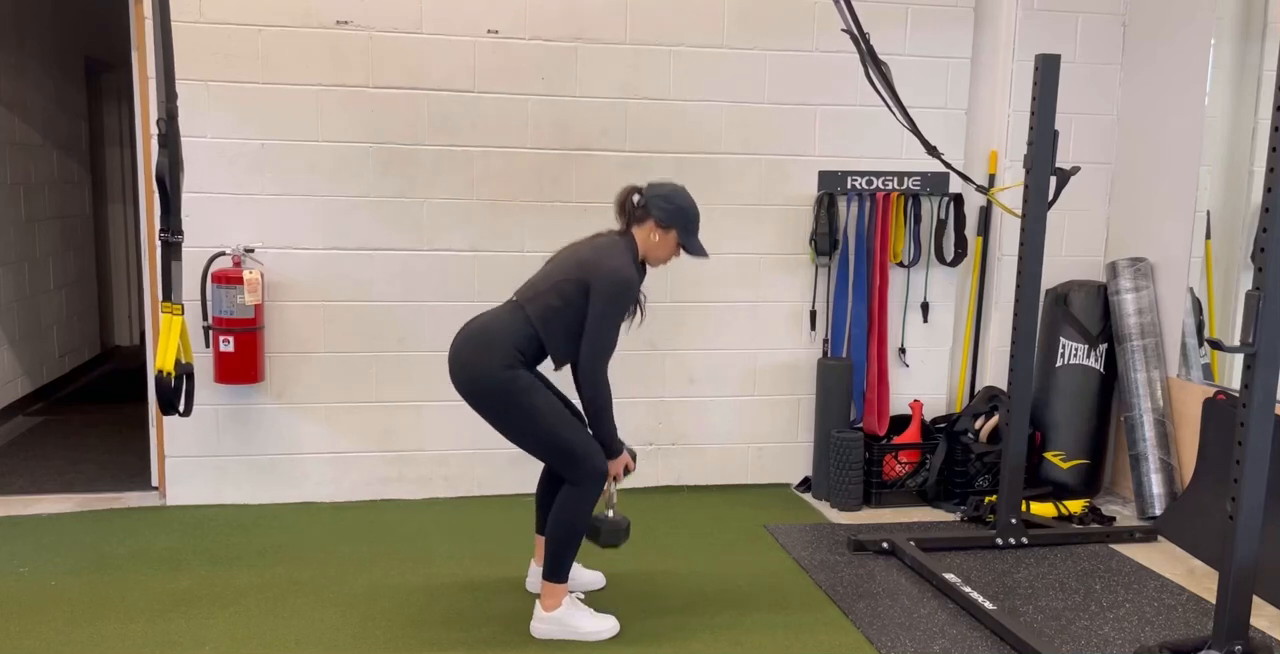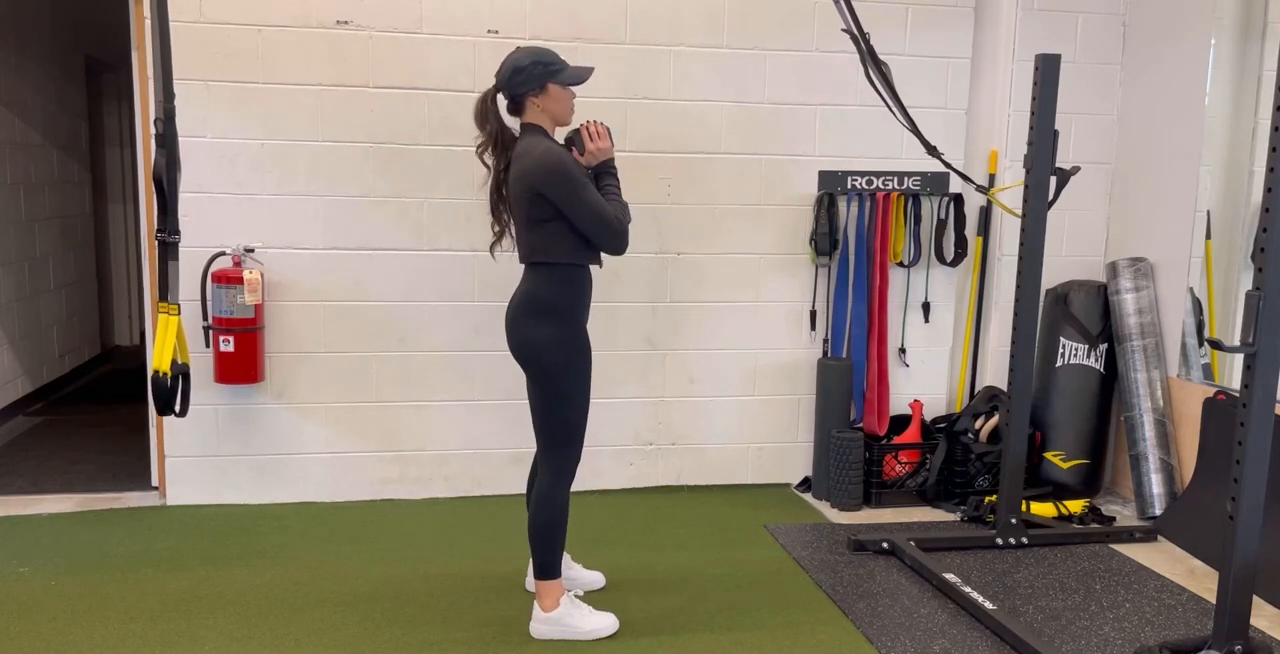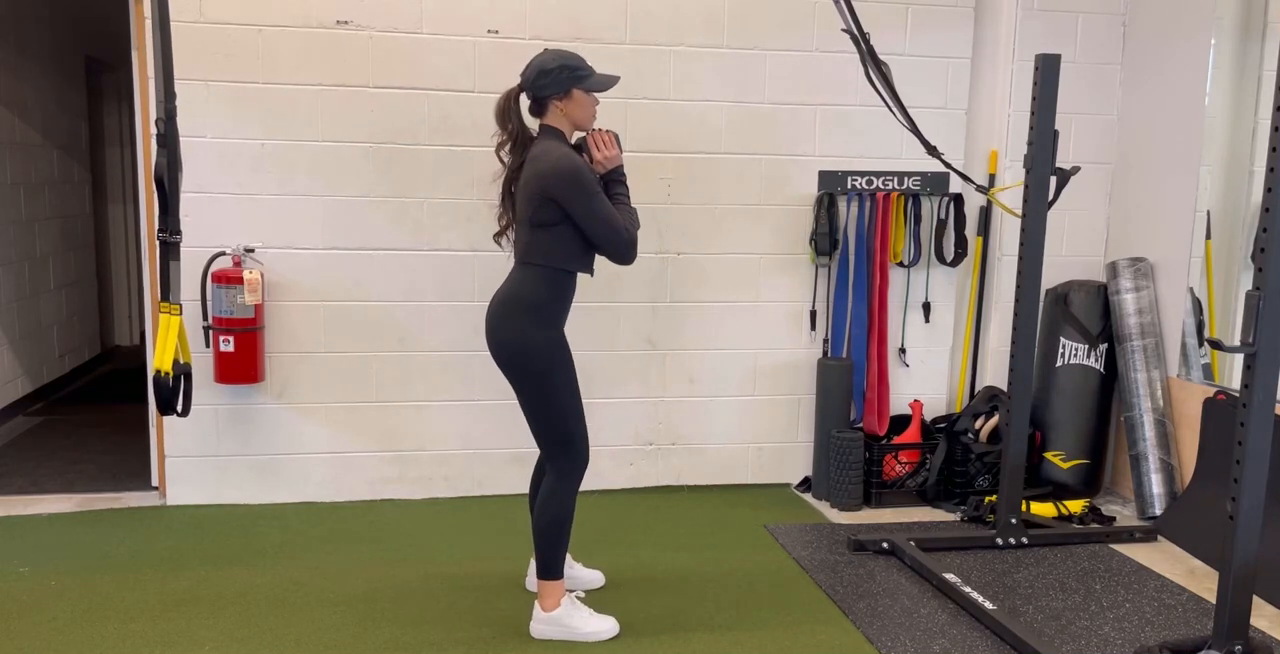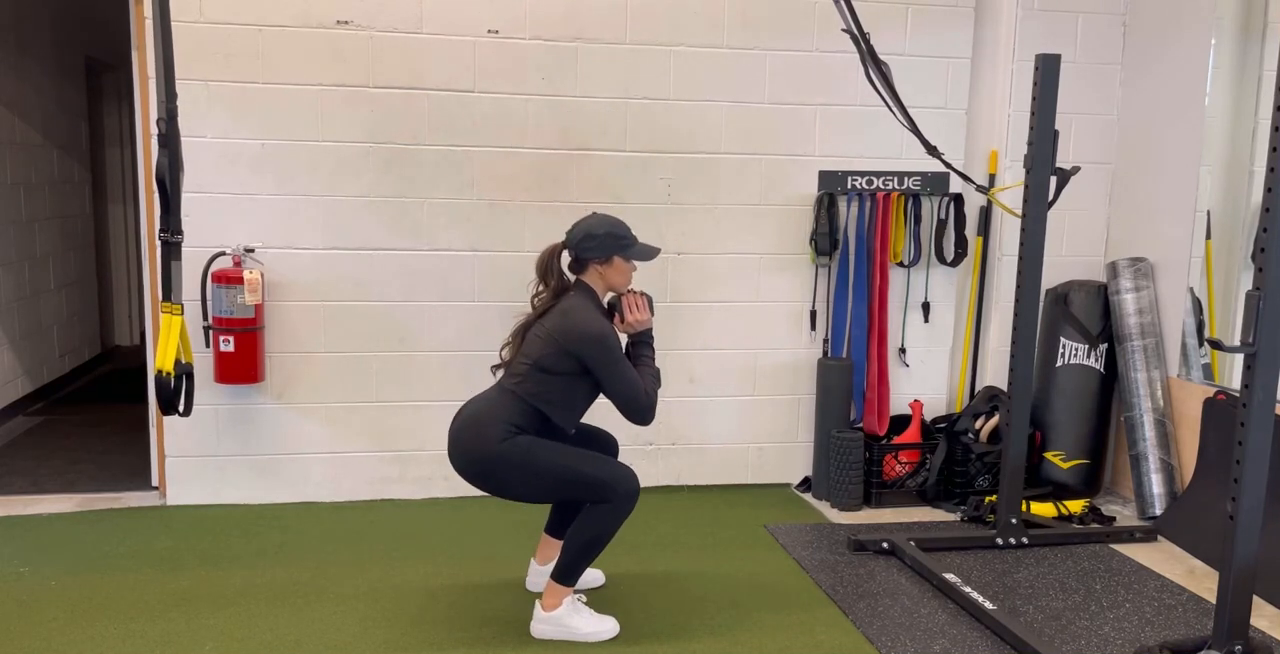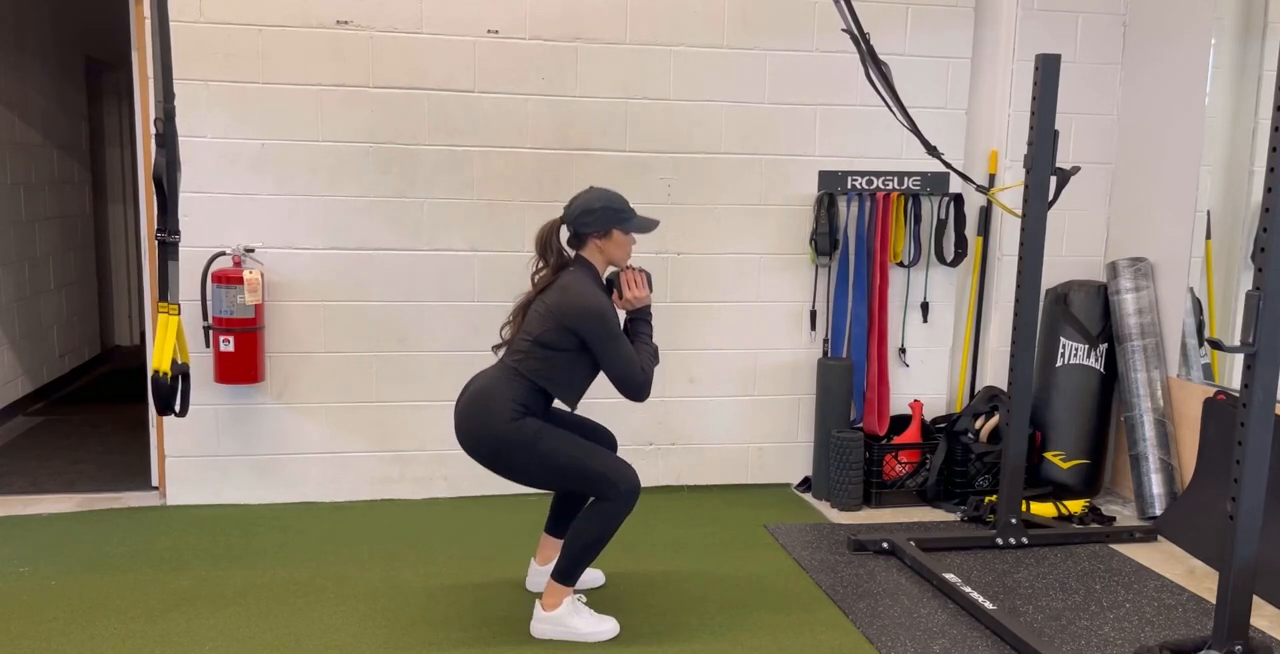
dt=1s
person 1, frame 1
left shoulder: (608, 251)
right shoulder: (619, 272)
left elbow: (582, 357)
right elbow: (592, 368)
left wrist: (602, 444)
right wrist: (612, 449)
left hip: (486, 350)
right hip: (489, 365)
left knee: (570, 442)
right knee: (586, 467)
left ankle: (545, 564)
right ankle: (552, 608)
person 1, frame 2
left shoulder: (531, 154)
right shoulder: (547, 160)
left elbow: (582, 217)
right elbow: (614, 236)
left wrist: (589, 168)
right wrist: (603, 168)
left hip: (544, 311)
right hip: (552, 318)
left knee: (555, 449)
right knee: (560, 456)
left ankle: (548, 563)
right ankle: (550, 606)
person 1, frame 3
left shoulder: (543, 155)
right shoulder: (562, 164)
left elbow: (584, 224)
right elbow: (622, 247)
left wrist: (600, 176)
right wrist: (613, 176)
left hip: (524, 316)
right hip: (529, 324)
left knee: (559, 448)
right knee: (568, 456)
left ankle: (549, 563)
right ankle: (551, 607)
person 1, frame 4
left shoulder: (572, 306)
right shoulder: (587, 326)
left elbow: (617, 381)
right elbow: (641, 408)
left wrist: (624, 336)
right wrist: (641, 337)
left hip: (488, 428)
right hip: (489, 446)
left knee: (600, 449)
right knee: (619, 486)
left ankle: (546, 563)
right ankle: (553, 607)
person 1, frame 5
left shoulder: (571, 283)
right shoulder: (586, 300)
right elbow: (636, 386)
left wrist: (623, 313)
right wrist: (639, 314)
left hip: (493, 408)
right hip: (496, 423)
left knee: (599, 447)
right knee: (620, 484)
left ankle: (546, 562)
right ankle: (554, 607)
